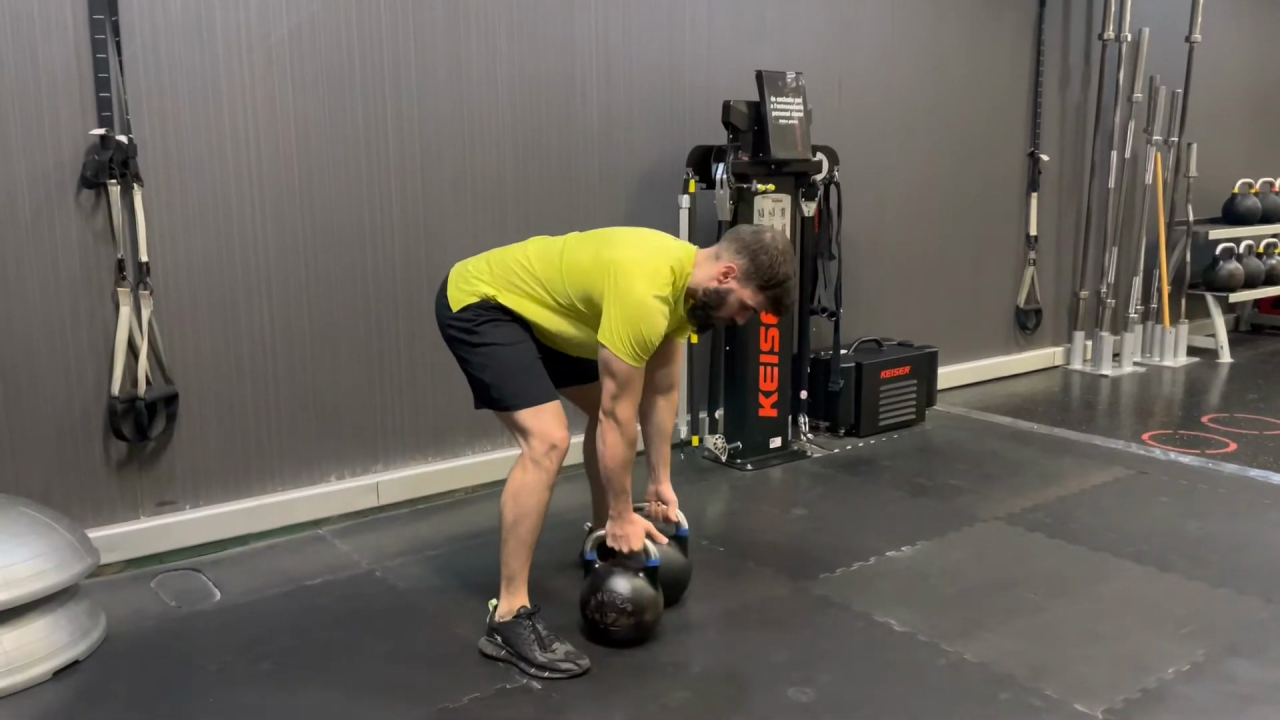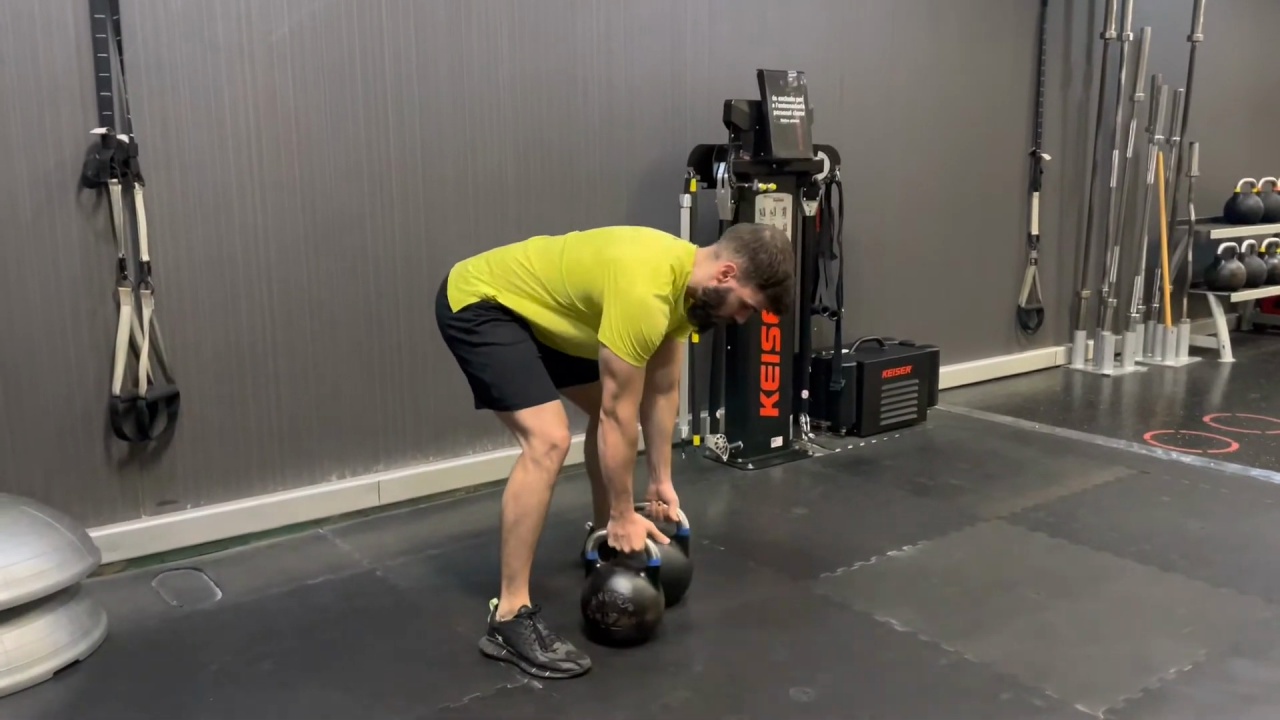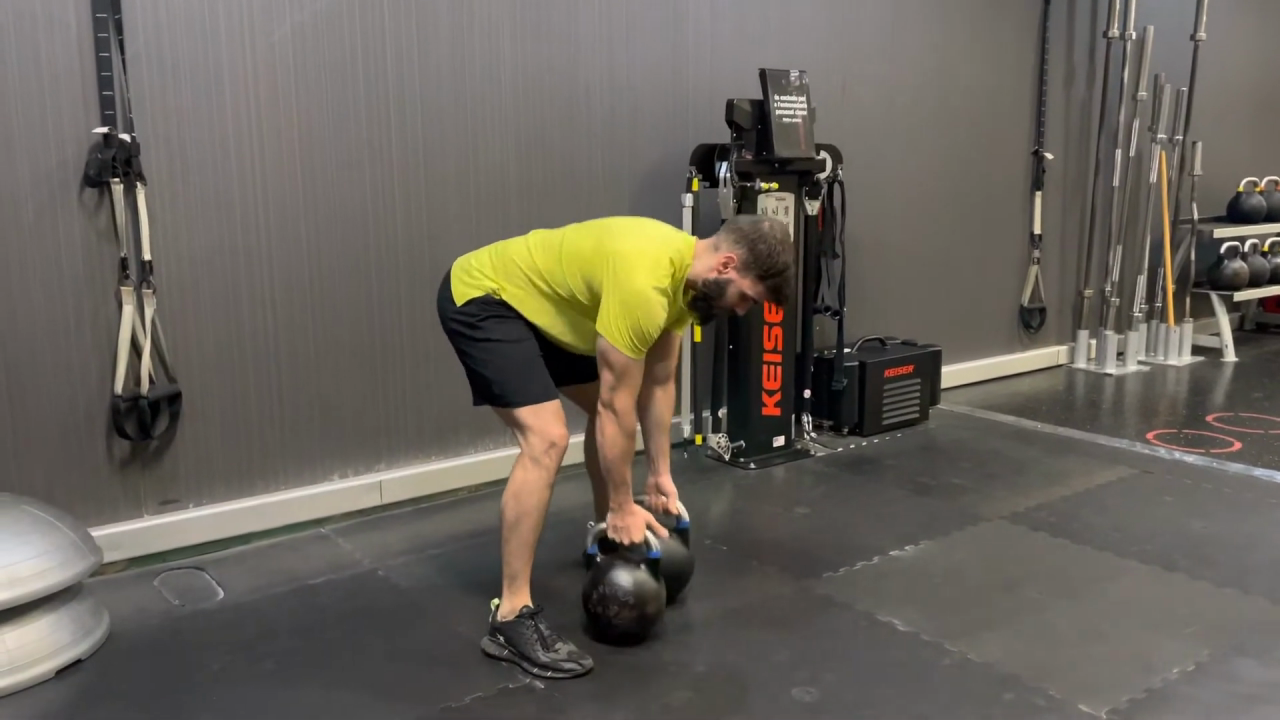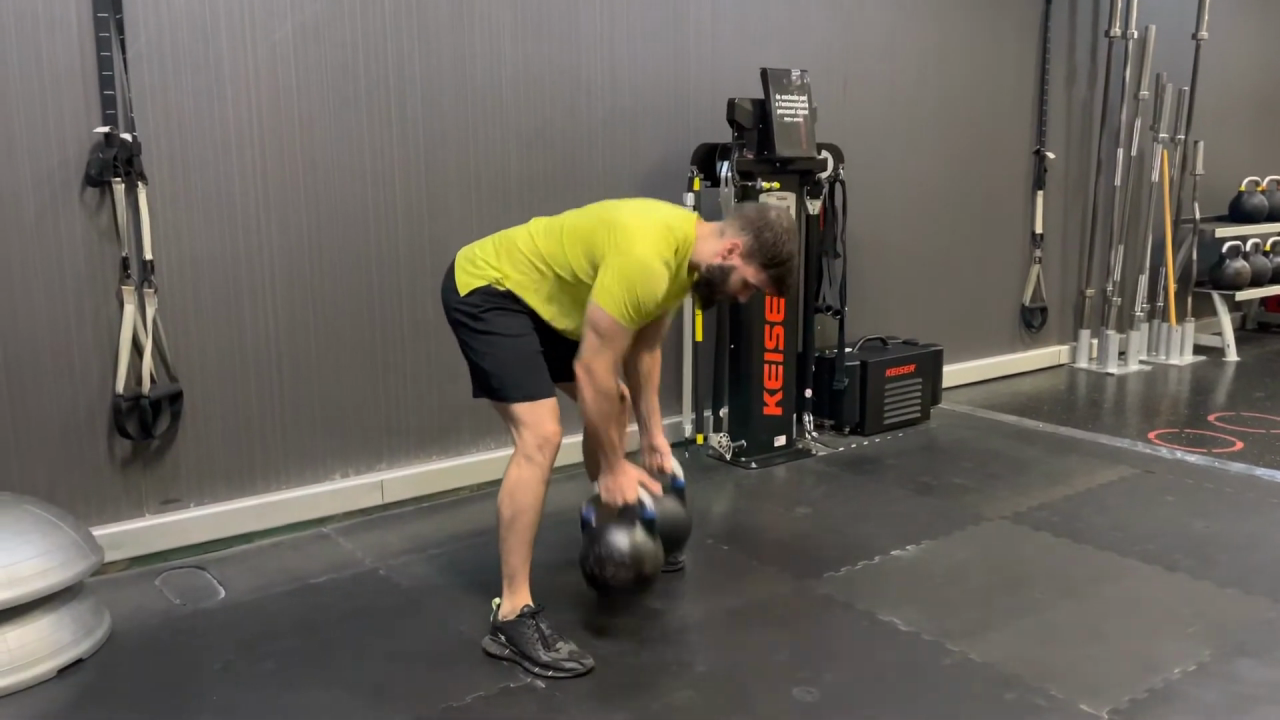
dt=0.1s
person 1, frame 1
left shoulder: (684, 279)
right shoulder: (644, 294)
left elbow: (661, 392)
right elbow: (617, 417)
left wrist: (661, 481)
right wrist: (622, 517)
left hip: (529, 303)
right hip: (477, 302)
left knee: (610, 403)
right knee: (548, 441)
left ankle: (602, 539)
right ankle: (508, 619)
person 1, frame 2
left shoulder: (684, 280)
right shoulder: (644, 293)
left elbow: (661, 392)
right elbow: (618, 416)
left wrist: (661, 481)
right wrist: (623, 516)
left hip: (529, 303)
right hip: (478, 301)
left knee: (610, 404)
right knee: (548, 440)
left ankle: (604, 539)
right ankle: (510, 618)
person 1, frame 3
left shoulder: (683, 270)
right shoulder: (644, 284)
left elbow: (657, 381)
right elbow: (610, 404)
left wrist: (660, 474)
right wrist: (623, 507)
left hip: (533, 301)
right hip: (482, 299)
left knee: (616, 409)
right knee: (546, 438)
left ankle: (612, 538)
right ankle: (511, 618)
person 1, frame 4
left shoulder: (686, 251)
right shoulder: (646, 258)
left elbow: (645, 347)
right elbow: (593, 372)
left wrist: (653, 435)
right wrist: (612, 467)
left hip: (536, 293)
right hip: (485, 289)
left knee: (616, 401)
right knee: (540, 435)
right ankle: (512, 617)
